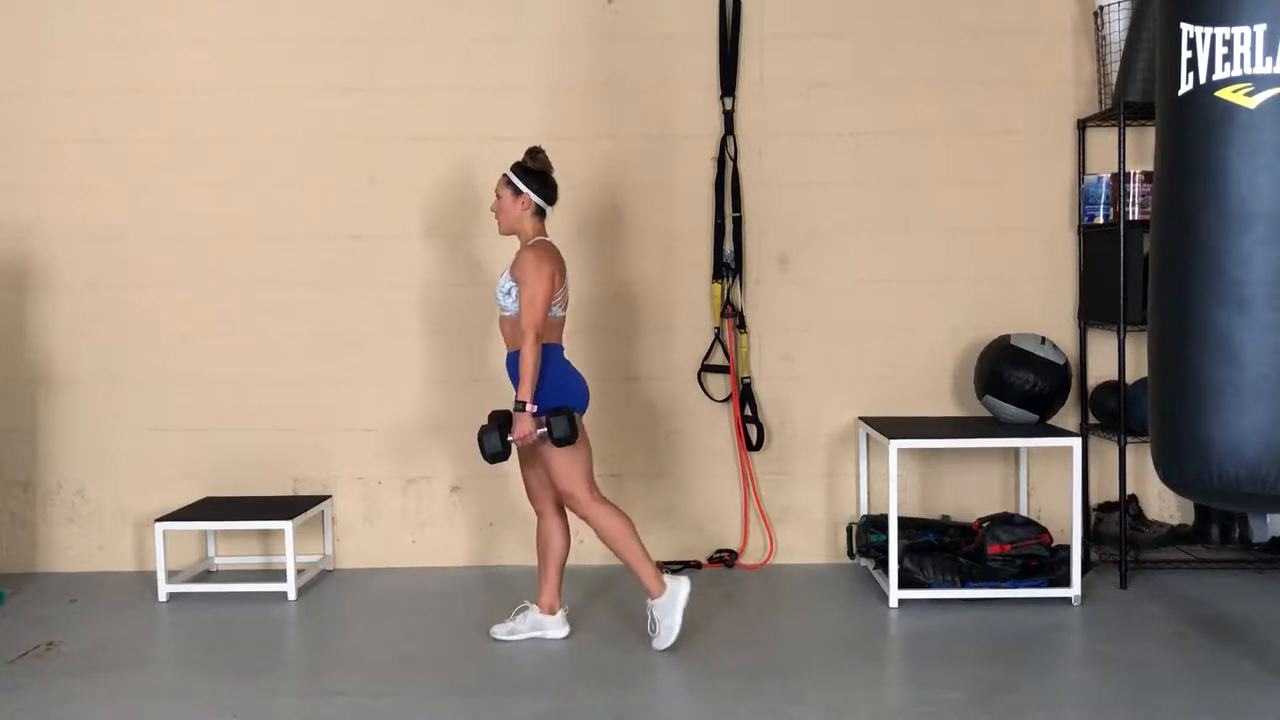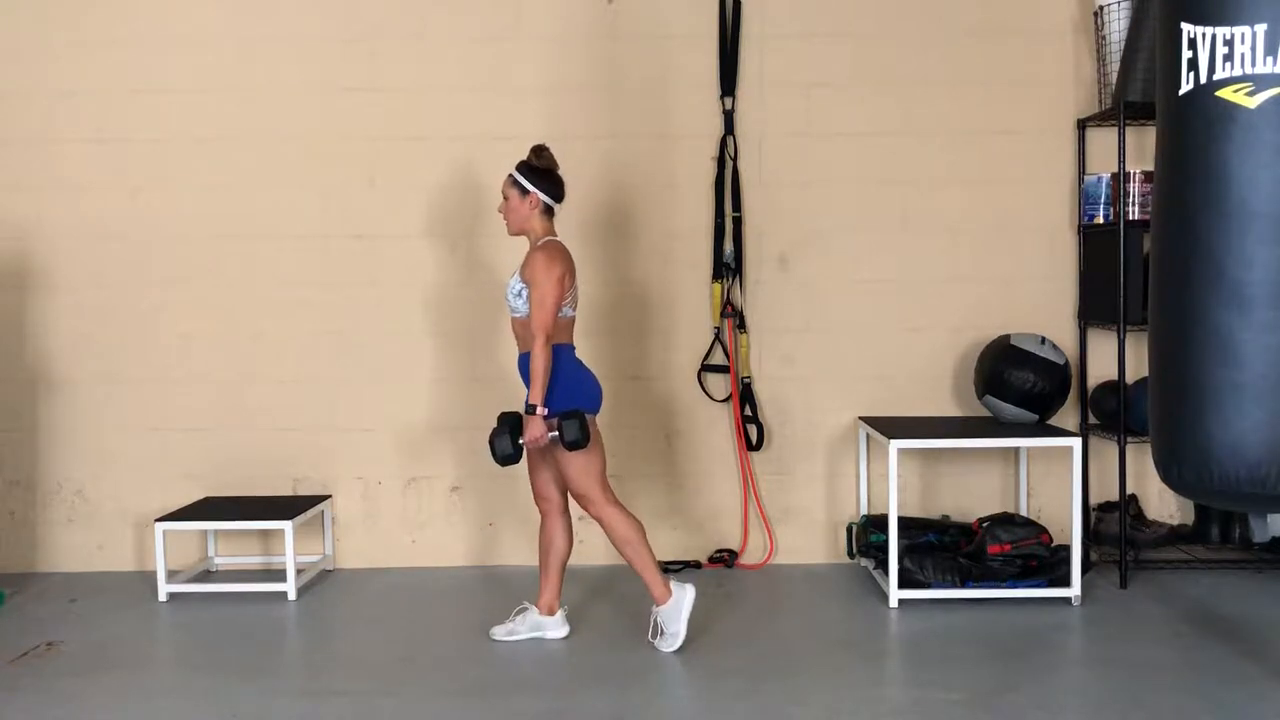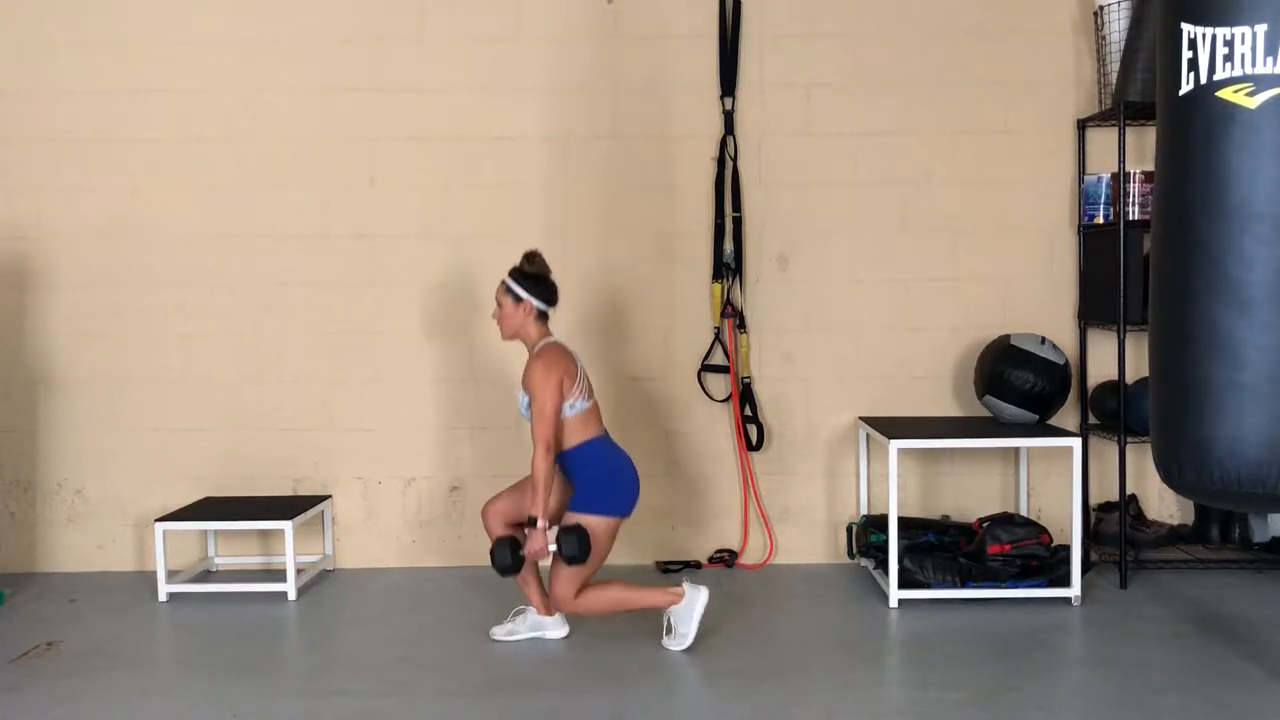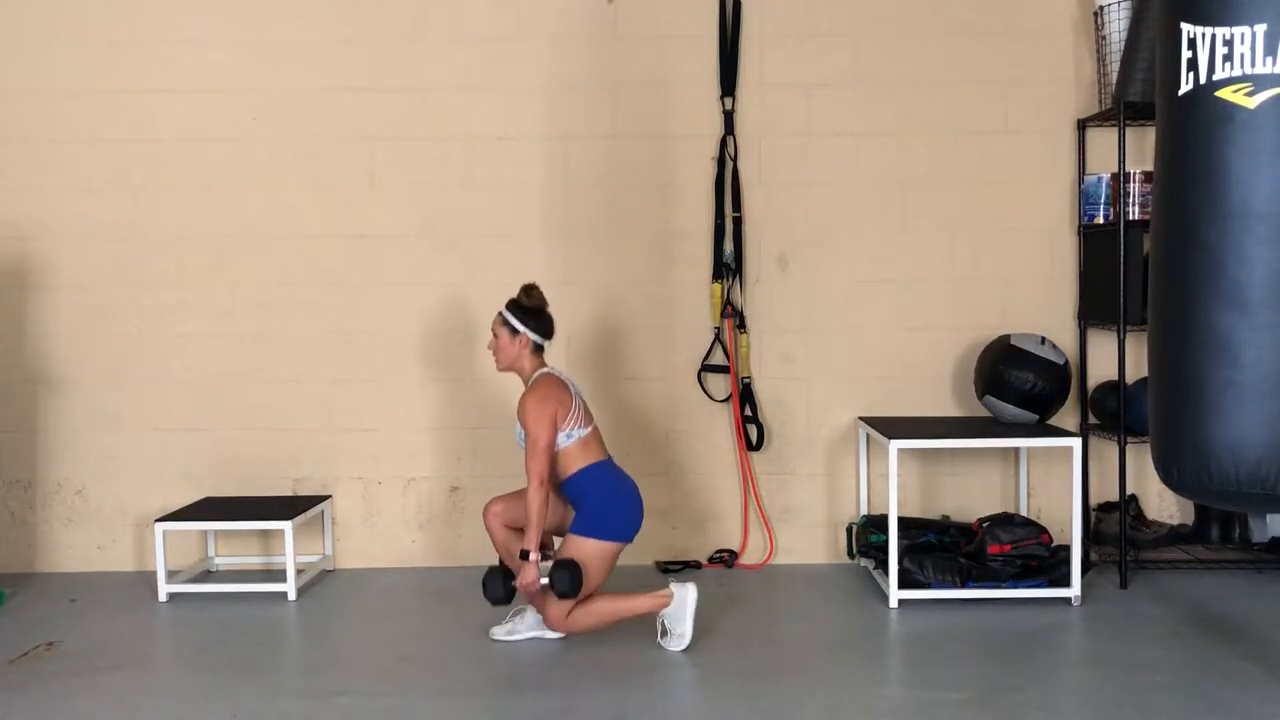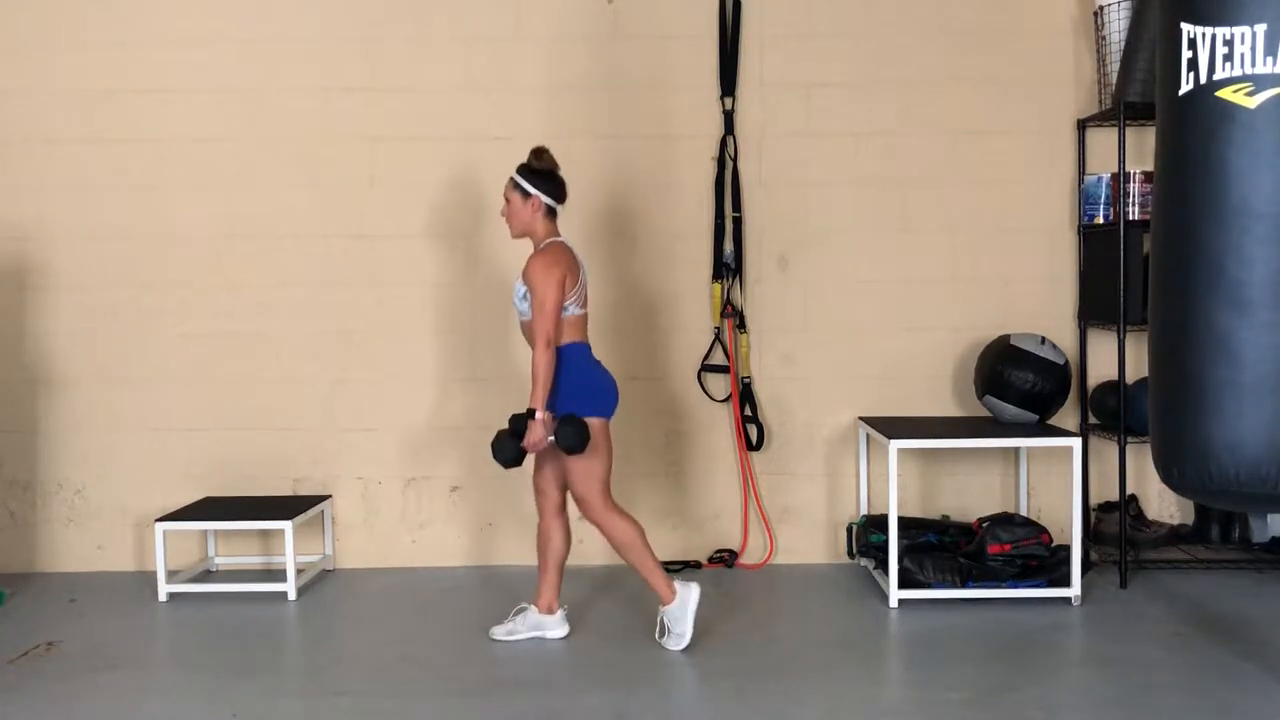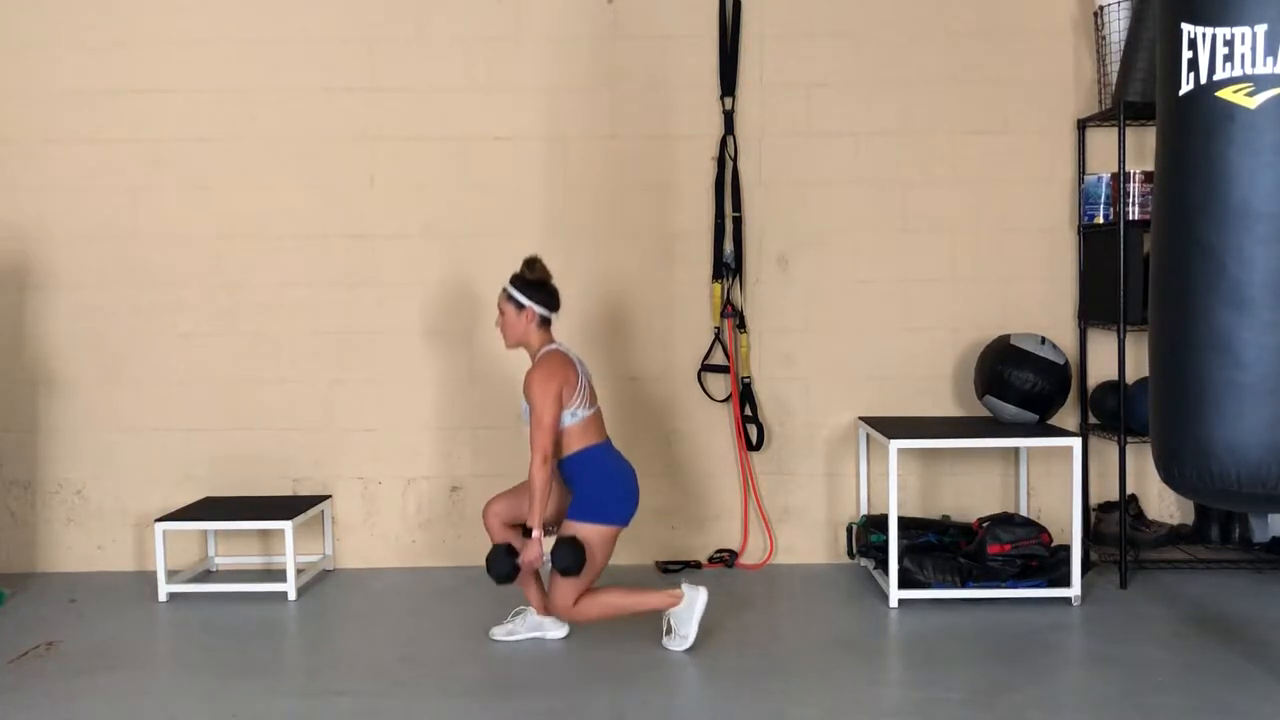
dt=0.7s
person 1, frame 1
left shoulder: (534, 255)
right shoulder: (539, 254)
left elbow: (531, 336)
left wrist: (523, 407)
right wrist: (528, 403)
left hip: (548, 385)
right hip: (546, 385)
left knee: (582, 498)
right knee: (546, 504)
left ankle: (661, 590)
right ankle: (548, 612)
person 1, frame 2
left shoulder: (544, 256)
right shoulder: (546, 254)
left elbow: (542, 338)
left wrist: (535, 409)
right wrist: (538, 406)
left hip: (560, 387)
right hip: (554, 387)
left knee: (597, 500)
right knee: (549, 503)
left ankle: (667, 597)
right ankle: (547, 613)
person 1, frame 3
left shoulder: (543, 364)
right shoulder: (551, 353)
left elbow: (544, 448)
left wrist: (539, 522)
right wrist: (541, 511)
left hip: (601, 479)
right hip: (587, 472)
left knee: (566, 596)
right knee: (495, 513)
left ankle: (680, 598)
right ankle: (542, 613)
person 1, frame 4
left shoulder: (537, 398)
right shoulder: (550, 384)
left elbow: (538, 483)
right elbow: (553, 469)
left wrist: (530, 556)
right wrist: (541, 535)
left hip: (605, 506)
right hip: (593, 497)
left knee: (560, 617)
right knee: (496, 514)
left ankle: (670, 599)
right ankle: (538, 609)
person 1, frame 5
left shoulder: (545, 260)
right shoulder: (556, 254)
left elbow: (546, 342)
left wrist: (537, 413)
right wrist: (545, 409)
left hip: (576, 386)
right hip: (571, 384)
left knee: (596, 504)
right knee: (549, 501)
left ankle: (673, 597)
right ankle: (546, 613)
person 1, frame 6
left shoulder: (543, 373)
right shoulder: (559, 358)
left elbow: (542, 458)
left wrist: (535, 535)
right wrist: (536, 527)
left hip: (600, 486)
right hip: (590, 478)
left knee: (567, 603)
right knee: (496, 514)
left ankle: (679, 600)
right ankle: (541, 615)
